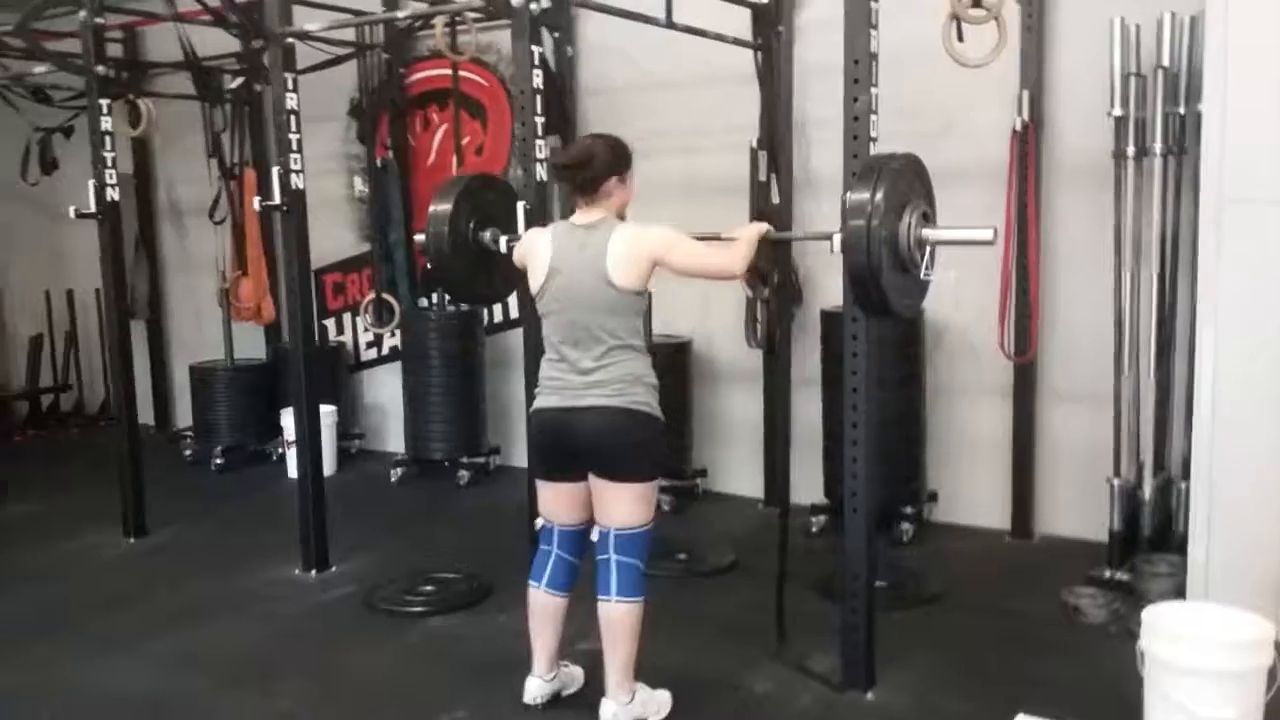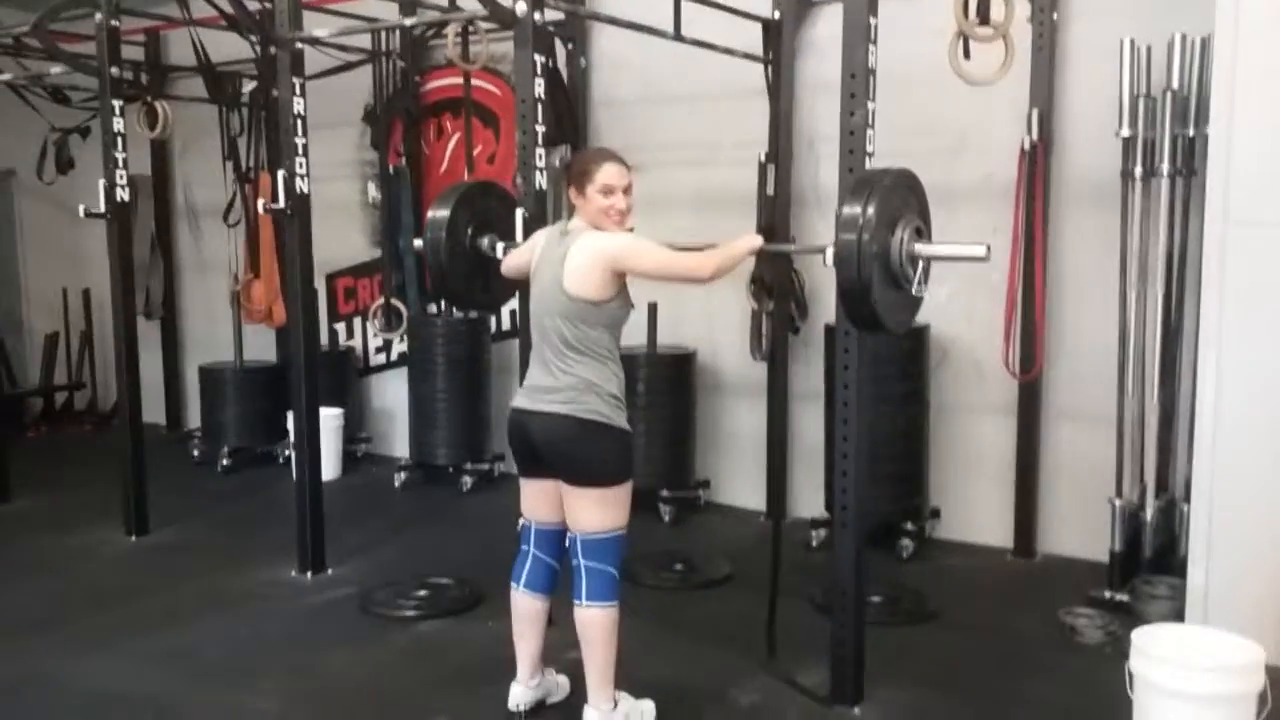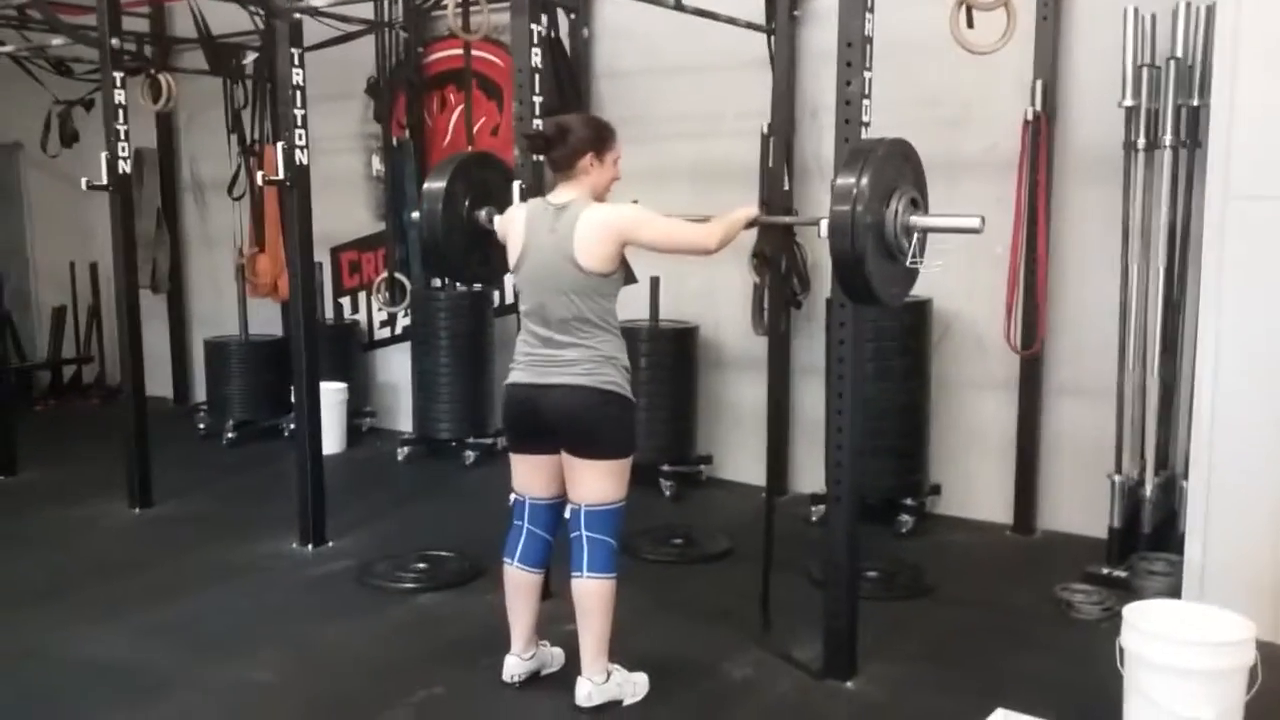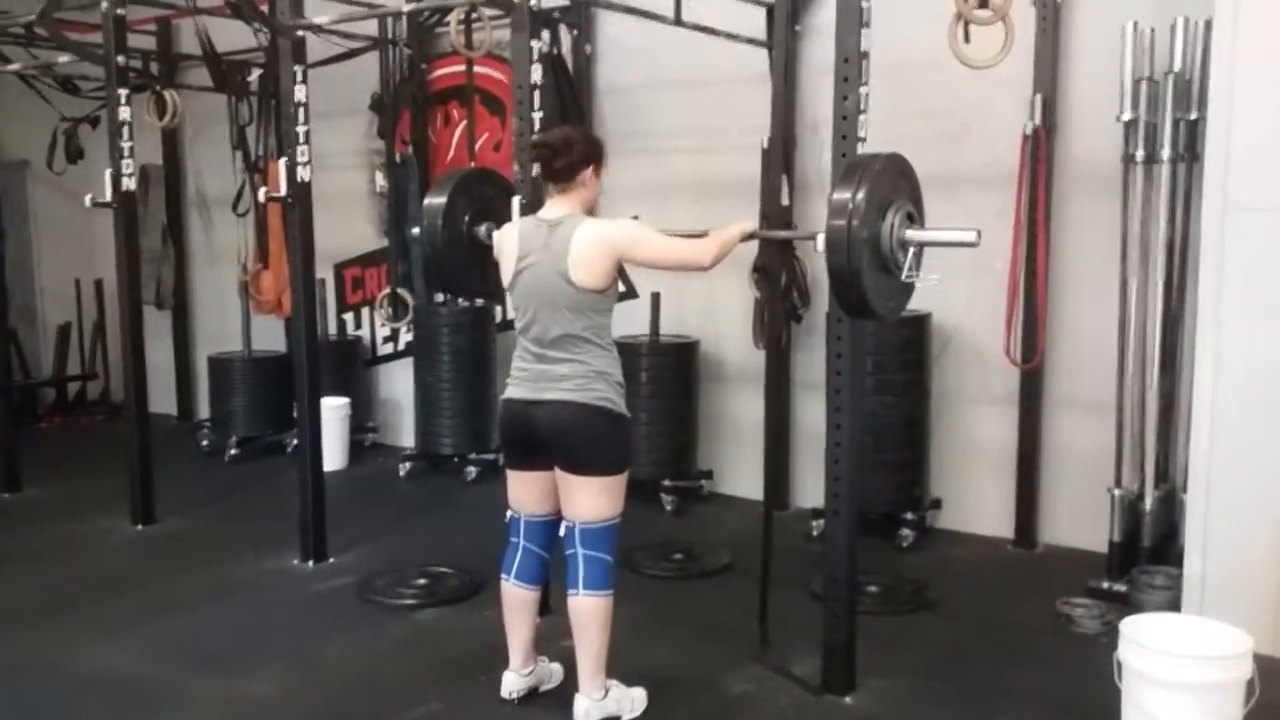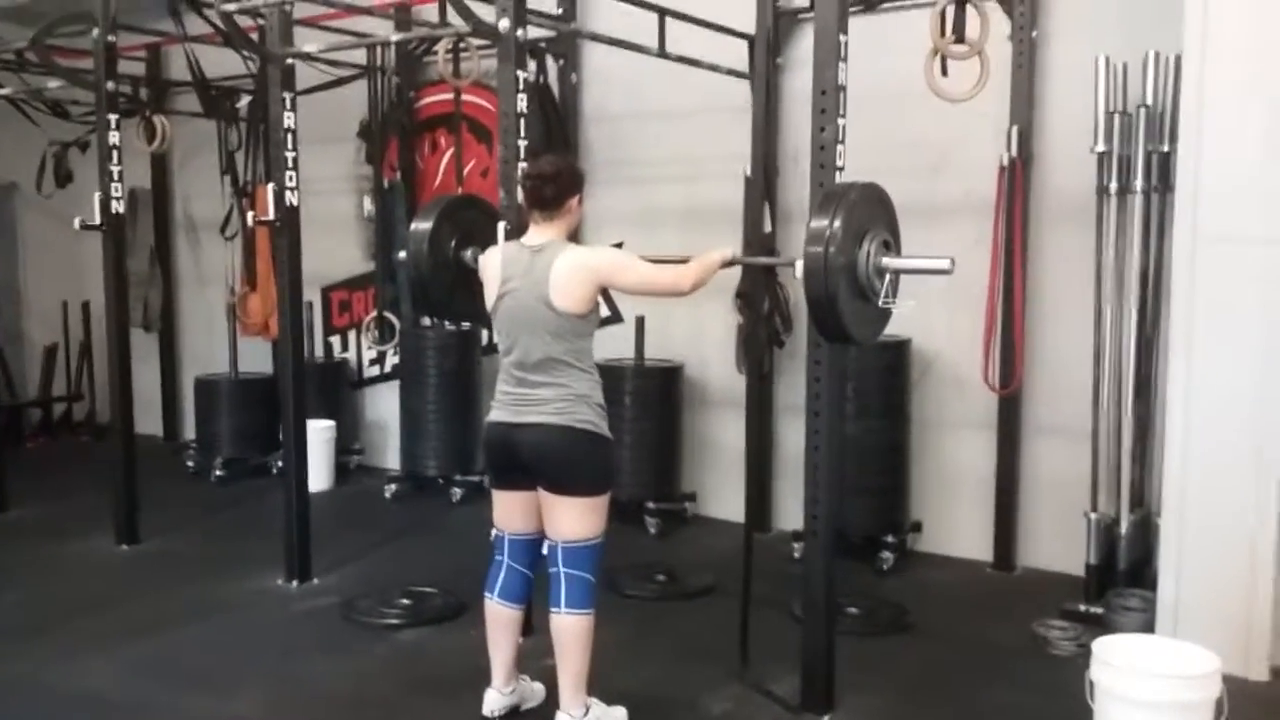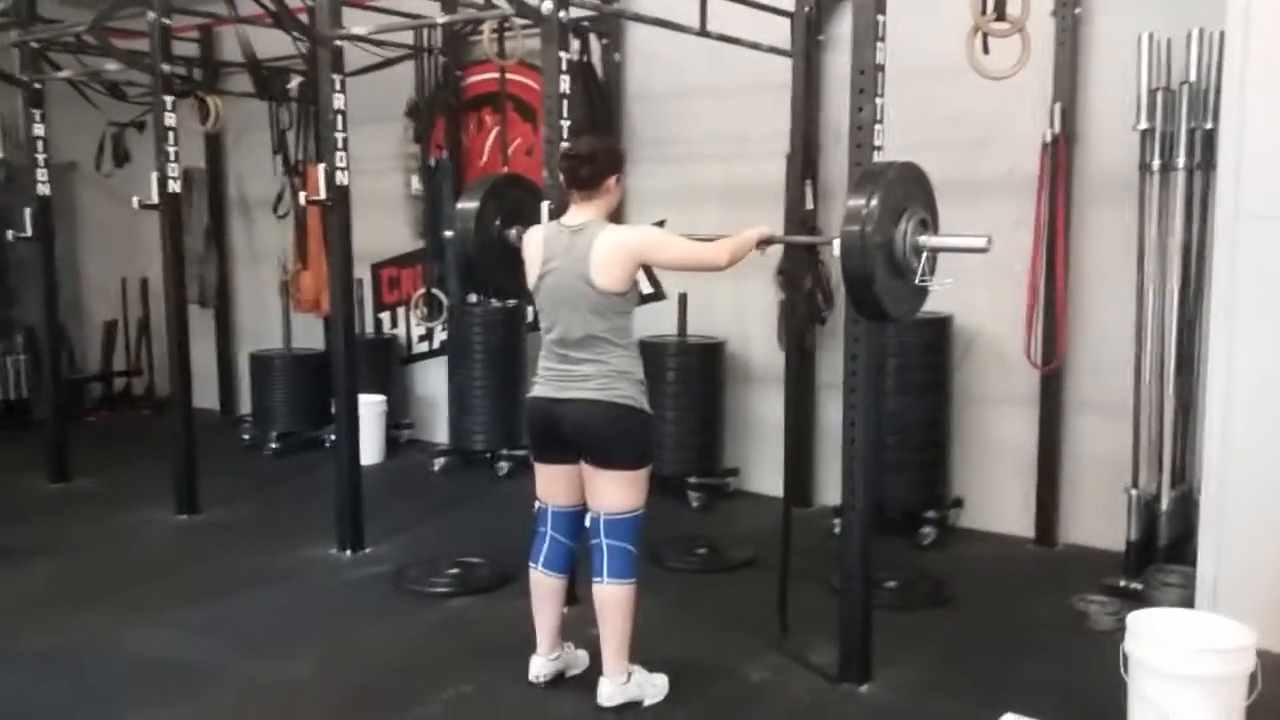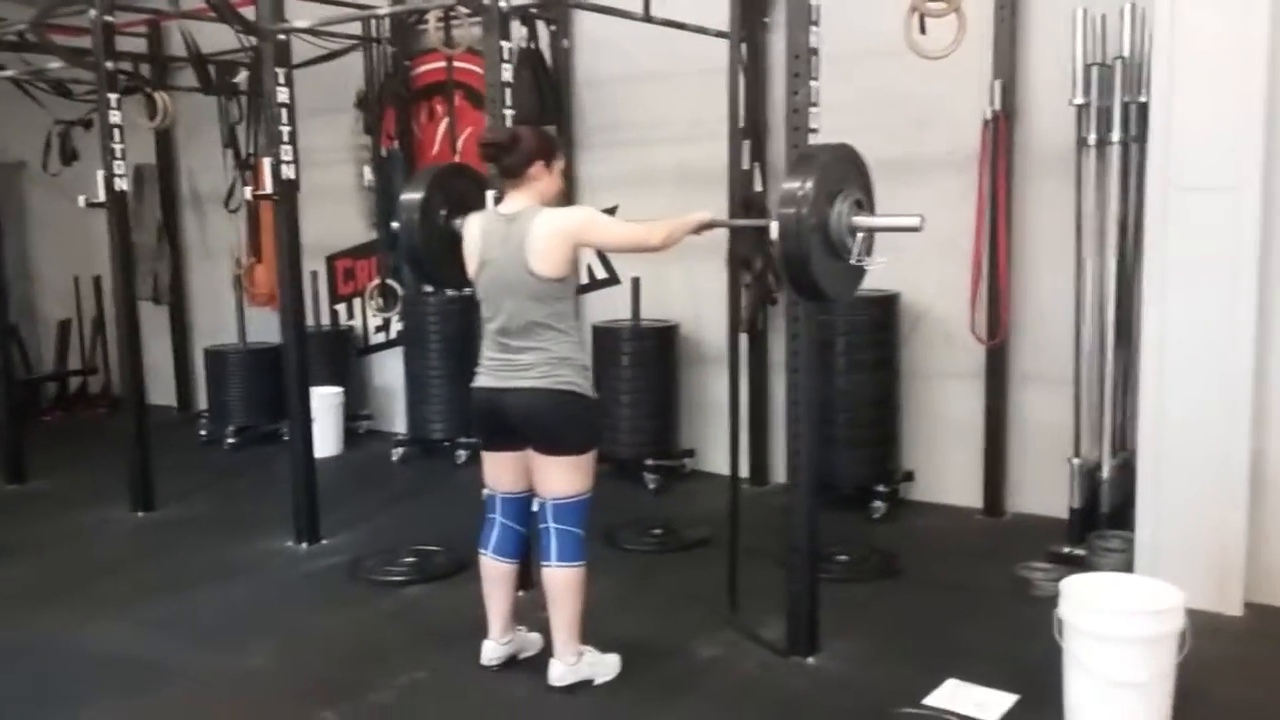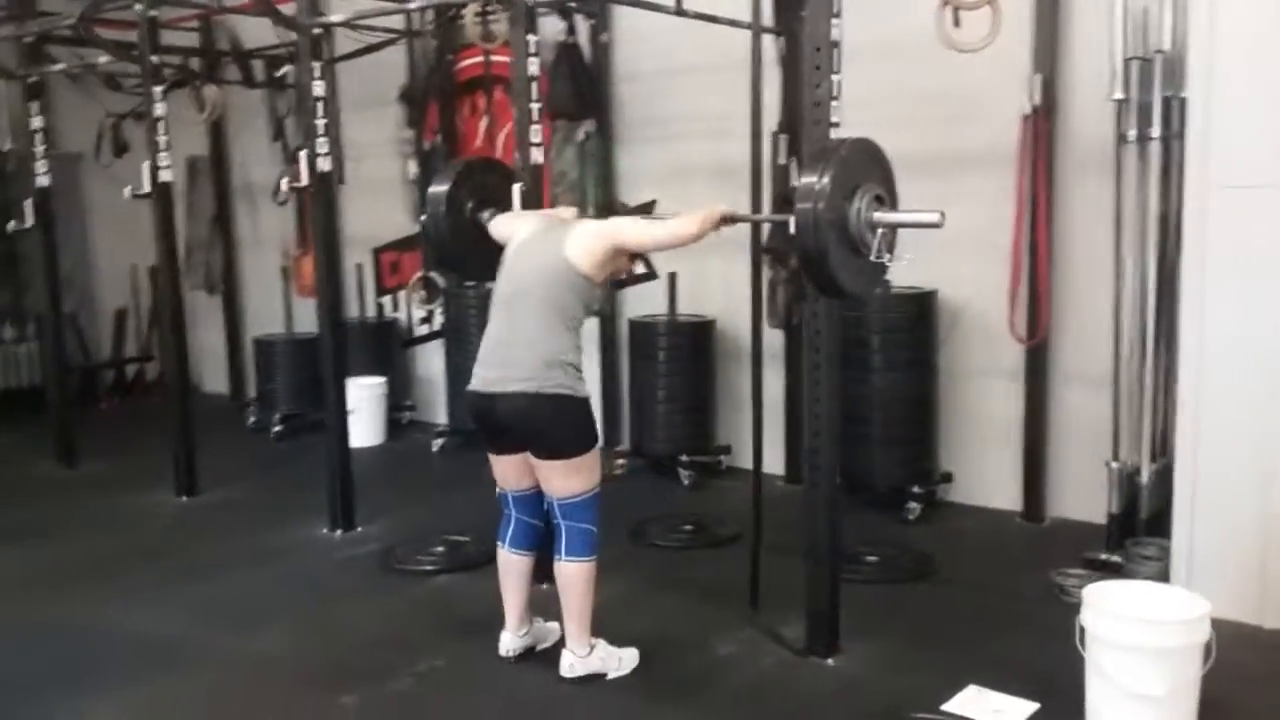
dt=0.4s
person 1, frame 1
left shoulder: (540, 243)
right shoulder: (639, 240)
left elbow: (514, 254)
right elbow: (732, 264)
right wrist: (750, 234)
left hip: (554, 417)
right hip: (621, 420)
left knee: (556, 546)
right knee: (621, 557)
person 1, frame 2
left shoulder: (545, 242)
right shoulder: (608, 249)
left elbow: (508, 266)
right elbow: (701, 268)
right wrist: (746, 245)
left hip: (530, 416)
right hip: (586, 424)
left knee: (538, 549)
right knee: (596, 562)
person 1, frame 3
left shoulder: (518, 219)
right shoulder: (610, 220)
right elbow: (706, 239)
right wrist: (744, 215)
left hip: (526, 392)
right hip: (591, 398)
left knee: (530, 523)
right knee: (595, 535)
left ankle: (521, 653)
right ankle: (596, 678)
person 1, frame 4
left shoulder: (510, 236)
right shoulder: (604, 237)
right elbow: (700, 255)
right wrist: (738, 230)
left hip: (521, 408)
right hip: (586, 414)
left knee: (527, 540)
right knee: (590, 552)
left ankle: (520, 670)
person 1, frame 5
left shoulder: (493, 261)
right shoulder: (586, 264)
right elbow: (680, 281)
right wrist: (719, 257)
left hip: (505, 430)
right hip: (569, 436)
left knee: (511, 558)
right knee: (573, 570)
person 1, frame 6
left shoulder: (535, 241)
right shoulder: (625, 242)
right elbow: (716, 256)
right wrist: (755, 235)
left hip: (547, 405)
right hip: (610, 411)
left knee: (553, 530)
right knee: (614, 542)
left ankle: (546, 654)
right ankle: (617, 678)
person 1, frame 7
left shoulder: (474, 228)
right shoulder: (561, 224)
right elbow: (653, 238)
right wrist: (694, 221)
left hip: (492, 394)
right hip: (554, 397)
left knee: (503, 516)
right knee: (563, 525)
left ankle: (499, 638)
right ankle: (568, 659)
person 1, frame 8
left shoulder: (531, 230)
right shoulder: (604, 235)
left elbow: (497, 222)
right elbow: (681, 229)
right wrist: (715, 215)
left hip: (485, 392)
right hip: (546, 395)
left knee: (518, 512)
right knee: (576, 521)
left ankle: (516, 631)
right ankle: (582, 652)
